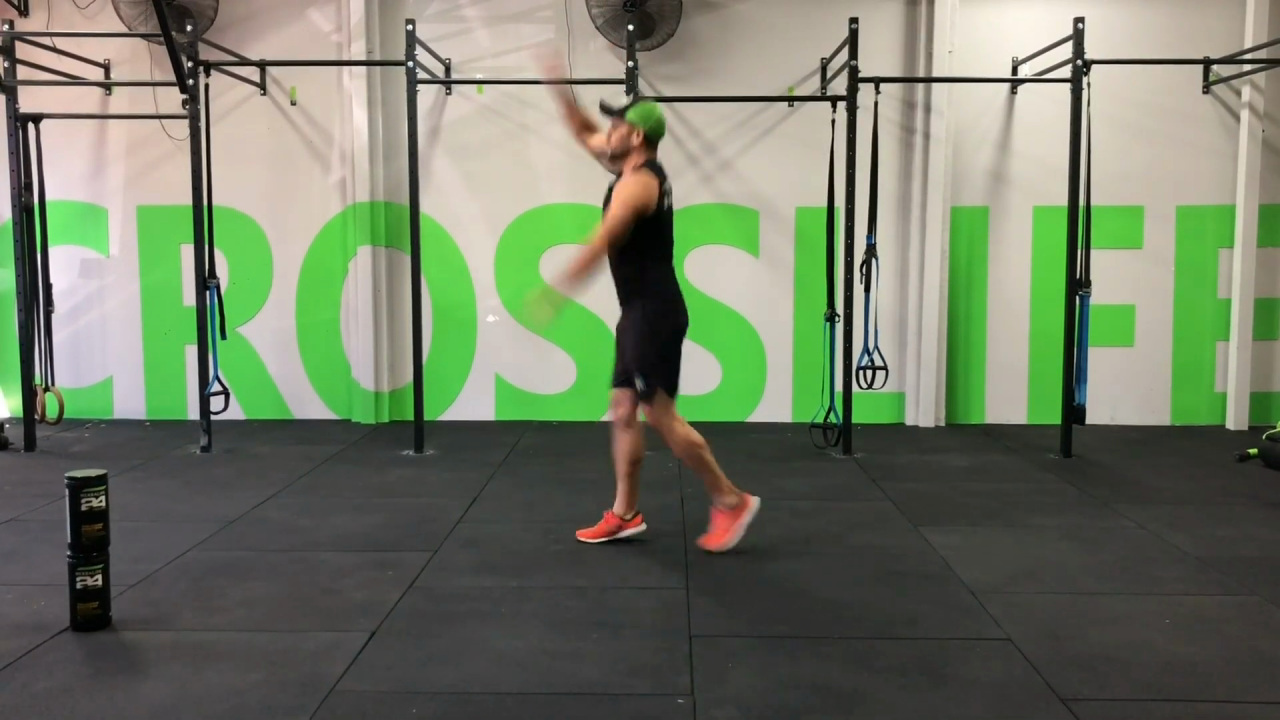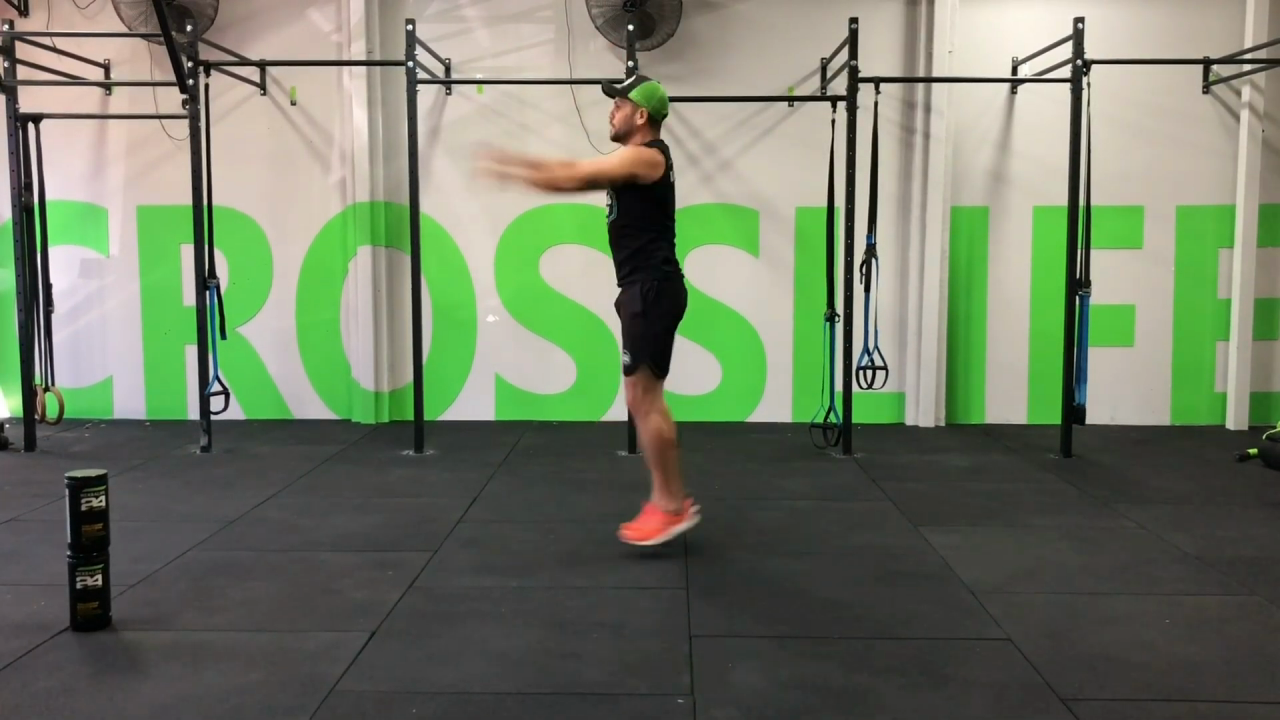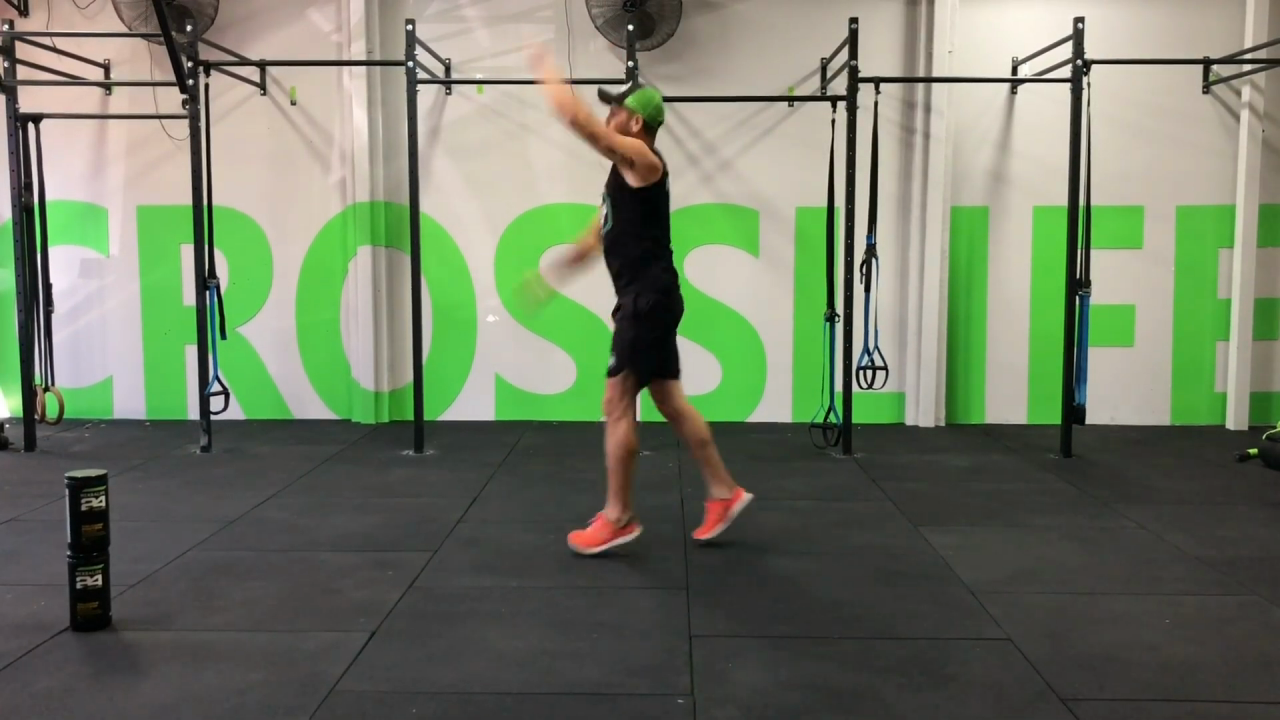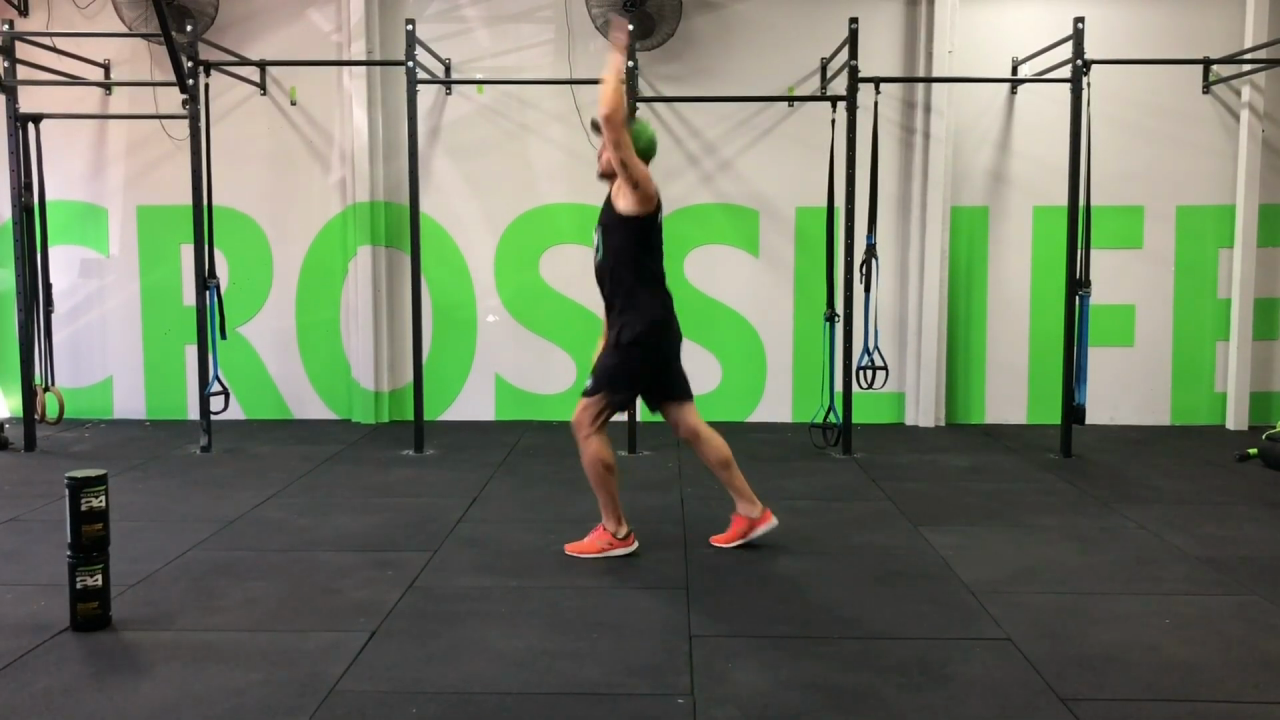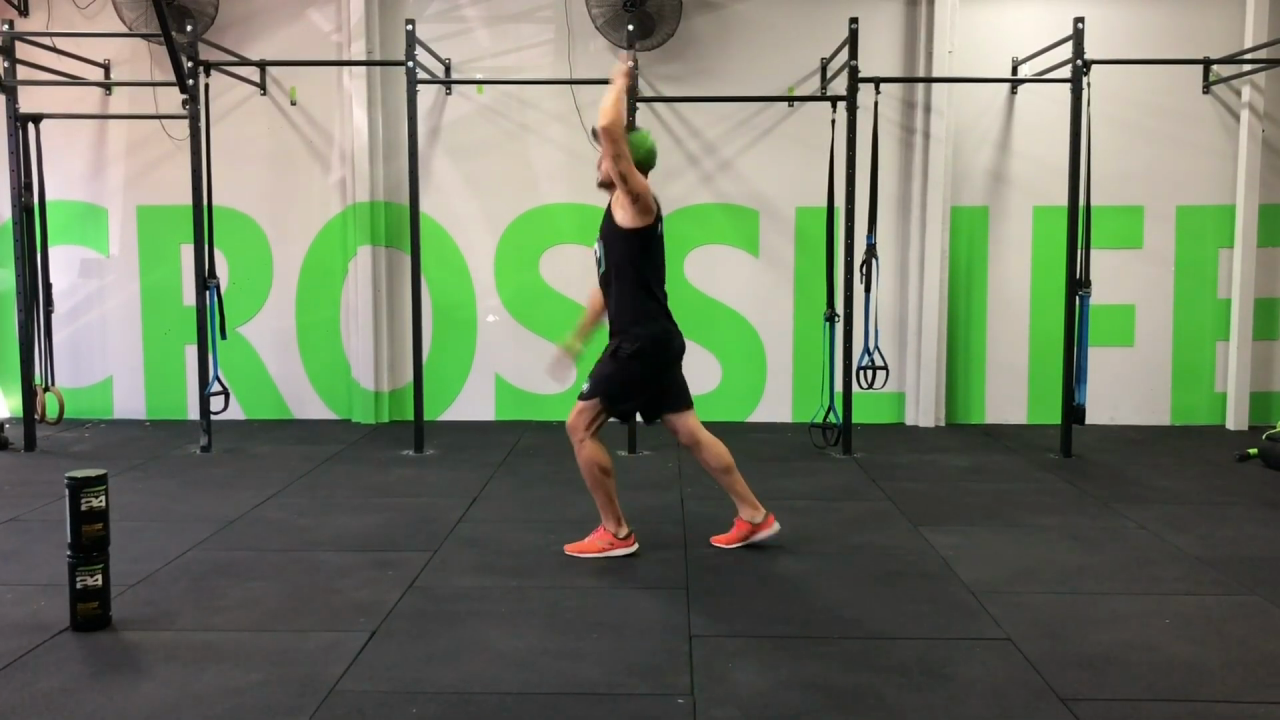
dt=0.1s
person 1, frame 1
left shoulder: (638, 182)
right shoulder: (638, 172)
left elbow: (594, 248)
right elbow: (585, 135)
left wrist: (551, 294)
right wrist: (560, 90)
left hip: (654, 315)
right hip: (639, 315)
left knee: (662, 421)
right knee: (623, 414)
left ankle: (731, 503)
right ankle: (623, 512)
person 1, frame 2
left shoulder: (644, 157)
right shoulder: (638, 156)
left elbow: (570, 175)
right elbow: (564, 171)
left wrist: (506, 169)
right wrist: (515, 163)
left hip: (654, 295)
right hip: (641, 293)
left knee: (643, 400)
right knee: (645, 400)
left ankle: (670, 504)
right ankle: (668, 498)
person 1, frame 3
left shoulder: (640, 159)
right shoulder: (626, 171)
left elbow: (578, 120)
right elbow: (596, 237)
left wrist: (548, 76)
right wrist: (550, 275)
left hip: (647, 303)
right hip: (643, 302)
left knee: (617, 407)
right knee: (670, 402)
left ankle: (617, 517)
right ankle: (724, 494)
person 1, frame 4
left shoulder: (636, 191)
right shoulder: (622, 204)
left elbow: (611, 116)
left wrist: (616, 60)
right wrist: (608, 341)
left hip: (641, 331)
right hip: (646, 328)
left knee: (586, 422)
right knee: (689, 426)
left ankle: (614, 531)
right ankle: (752, 513)
person 1, frame 5
left shoulder: (636, 202)
right shoulder: (621, 214)
left elbow: (608, 129)
right elbow: (609, 287)
left wrist: (619, 81)
right wrist: (577, 338)
left hip: (643, 343)
right hip: (646, 340)
left knee: (580, 427)
right knee: (689, 433)
left ankle: (615, 531)
right ankle: (753, 516)
